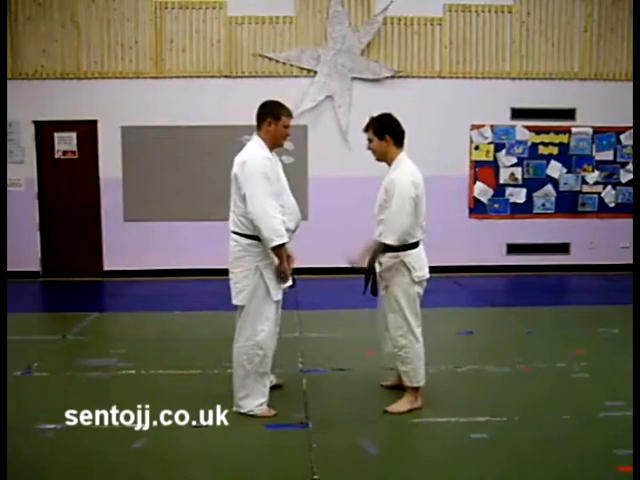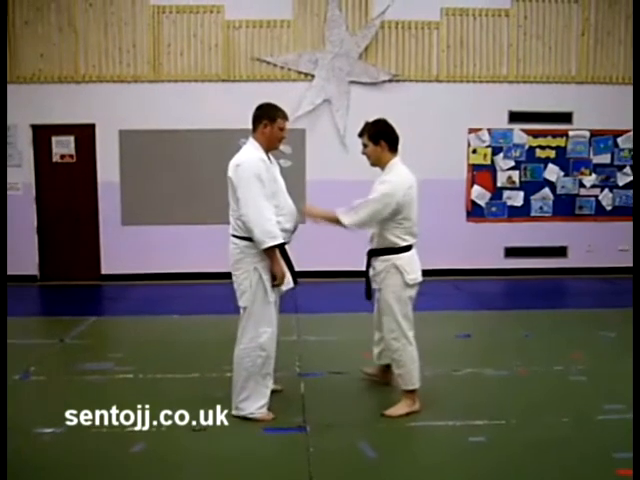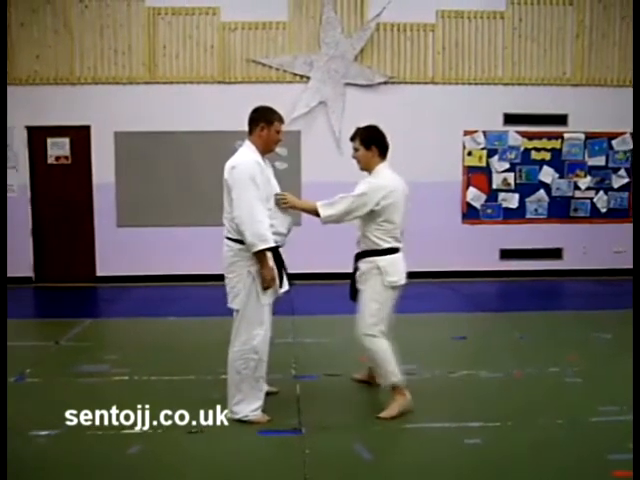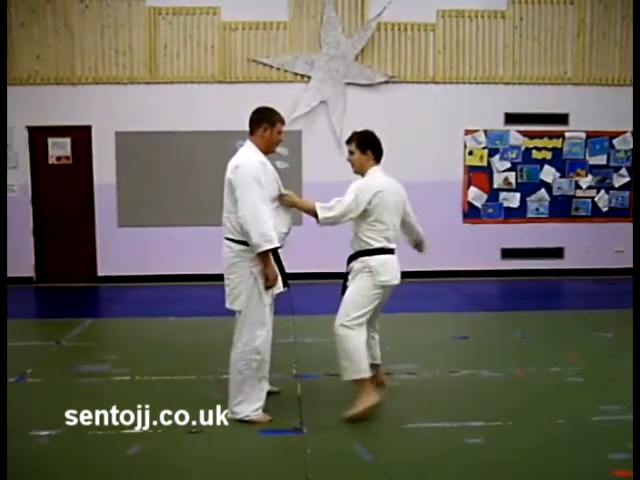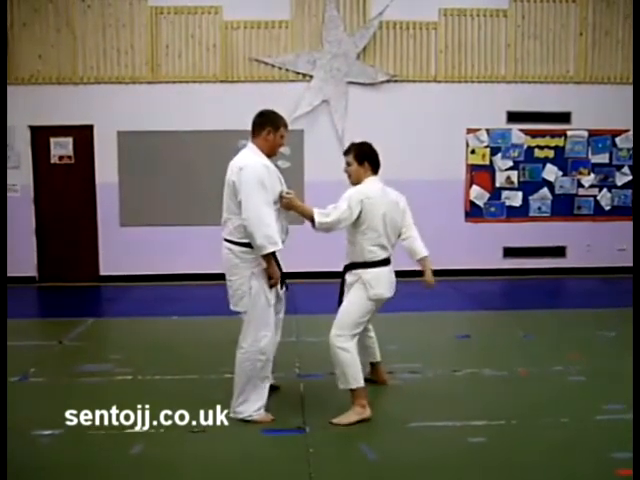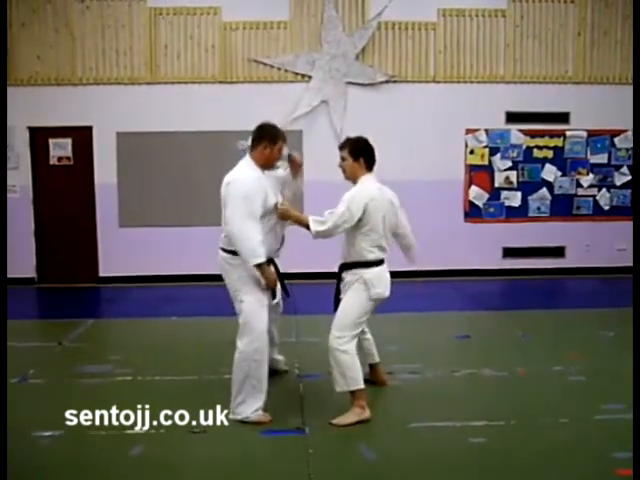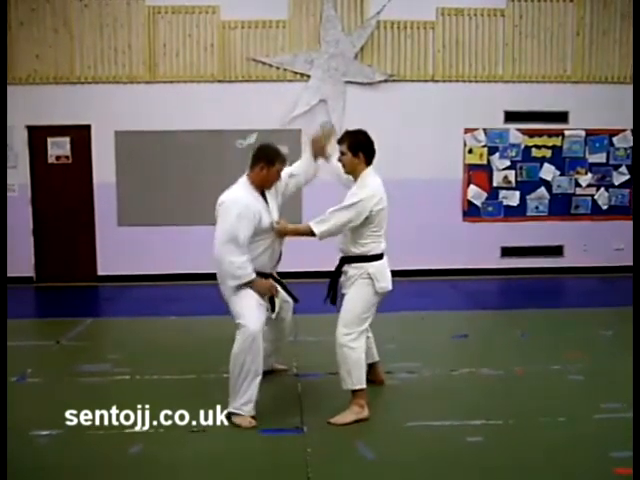
dt=0.7s
person 1, frame 1
left shoulder: (264, 156)
right shoulder: (255, 159)
right elbow: (262, 213)
left wrist: (282, 250)
right wrist: (281, 256)
left hip: (264, 250)
right hip: (254, 253)
left knee: (267, 322)
right knee: (256, 328)
left ankle: (261, 377)
right ankle: (249, 400)
person 1, frame 2
left shoulder: (263, 159)
right shoulder: (249, 162)
right elbow: (256, 216)
left wrist: (277, 256)
right wrist: (275, 259)
left hip: (266, 251)
right hip: (255, 254)
left knee: (265, 324)
right knee: (258, 330)
left ankle: (259, 381)
right ankle: (248, 403)
person 1, frame 3
left shoulder: (258, 162)
right shoulder: (245, 164)
right elbow: (249, 218)
left wrist: (268, 260)
right wrist: (264, 263)
left hip: (259, 254)
right hip: (250, 257)
left knee: (259, 326)
right knee: (251, 332)
left ankle: (254, 384)
right ankle: (243, 406)
person 1, frame 4
left shoulder: (253, 160)
right shoulder: (250, 164)
right elbow: (254, 218)
left wrist: (271, 247)
right wrist: (267, 262)
left hip: (254, 254)
right hip: (250, 256)
left knee: (260, 326)
right knee: (253, 332)
left ankle: (256, 383)
right ankle: (244, 406)
person 1, frame 5
left shoulder: (250, 161)
right shoulder: (254, 166)
right elbow: (257, 218)
left wrist: (282, 201)
right wrist: (271, 262)
left hip: (251, 254)
right hip: (249, 257)
left knee: (272, 319)
right knee: (258, 333)
left ankle: (261, 379)
right ankle: (246, 406)
person 1, frame 6
left shoulder: (258, 174)
right shoulder: (243, 180)
left elbow: (274, 193)
right elbow: (242, 230)
left wrist: (293, 172)
right wrist: (263, 268)
left hip: (259, 260)
right hip: (244, 264)
left knee: (271, 311)
right knee: (254, 332)
left ankle: (270, 360)
right ankle: (245, 408)
person 1, frame 7
left shoulder: (268, 188)
right shoulder: (237, 201)
left elbow: (295, 176)
right elbow: (226, 250)
left wrist: (316, 152)
right wrist: (254, 282)
left hip: (263, 274)
right hip: (240, 278)
left knee: (283, 310)
right knee: (251, 328)
left ankle: (265, 361)
right ankle: (240, 407)
person 2, frame 1
left shoulder: (401, 176)
right shoulder: (400, 170)
left elbow: (396, 228)
left wrist: (369, 254)
right wrist: (374, 251)
left hip: (402, 261)
right hip: (396, 260)
left knee: (404, 327)
right knee: (392, 323)
left ankle: (413, 394)
right ankle: (403, 376)
person 2, frame 2
left shoulder: (394, 182)
right shoulder: (396, 175)
left elbow: (361, 214)
right elbow: (371, 212)
left wrist: (319, 214)
left hip: (395, 264)
right hip: (390, 261)
left knee: (398, 330)
right knee: (383, 322)
left ankle: (411, 397)
right ankle: (385, 369)
person 2, frame 3
left shoulder: (376, 185)
right shoulder: (395, 181)
left elbow: (338, 209)
left wrist: (297, 204)
left hip: (380, 266)
right hip: (384, 262)
left knee: (370, 330)
right knee: (372, 325)
left ankle: (400, 393)
right ankle: (375, 372)
person 2, frame 4
left shoulder: (366, 186)
right shoulder: (394, 186)
left elbow: (334, 213)
right elbow: (409, 221)
left wrist: (297, 202)
right wrist: (418, 241)
left hip: (372, 266)
right hip: (385, 262)
left knee: (346, 324)
right knee: (367, 321)
left ankle: (367, 391)
right ankle: (375, 373)
person 2, frame 5
left shoulder: (358, 194)
right shoulder: (396, 197)
left elbow: (328, 221)
right elbow: (410, 234)
left wrist: (296, 206)
right wrist: (426, 267)
left hip: (367, 278)
right hip: (381, 274)
left knee: (341, 337)
right knee: (360, 324)
left ankle: (360, 405)
right ankle: (377, 372)
person 2, frame 6
left shoulder: (359, 195)
right shoulder: (387, 194)
left elbow: (328, 226)
right elbow: (403, 231)
left wrist: (292, 215)
right wrist: (412, 255)
left hip: (364, 277)
right hip: (373, 273)
left knee: (340, 339)
right knee: (355, 325)
left ankle: (360, 406)
right ankle: (377, 373)
person 2, frame 7
left shoulder: (367, 192)
right shoulder: (366, 181)
left elbow: (332, 223)
right elbow: (343, 173)
left wrist: (290, 230)
left hip: (366, 272)
right hip: (360, 268)
left knee: (347, 335)
right knee: (358, 325)
left ankle: (359, 405)
right ankle: (374, 372)
